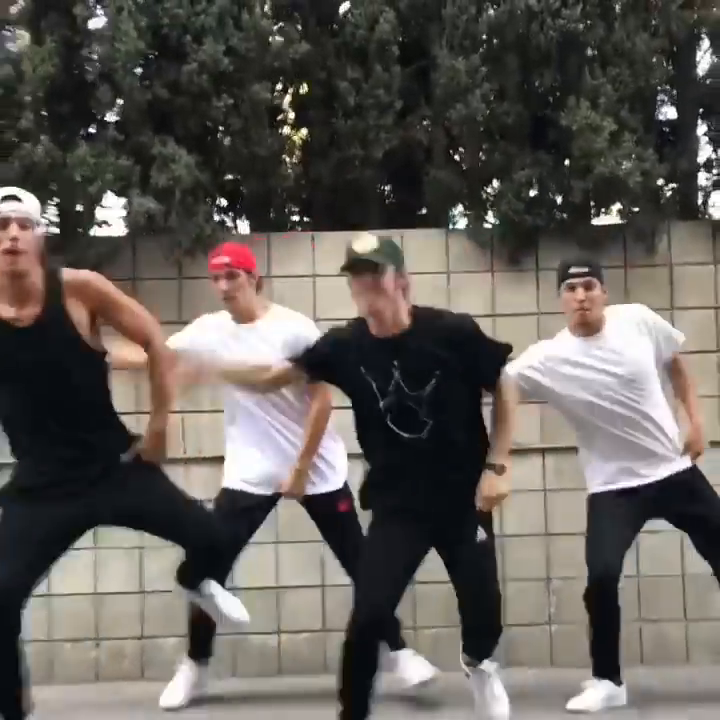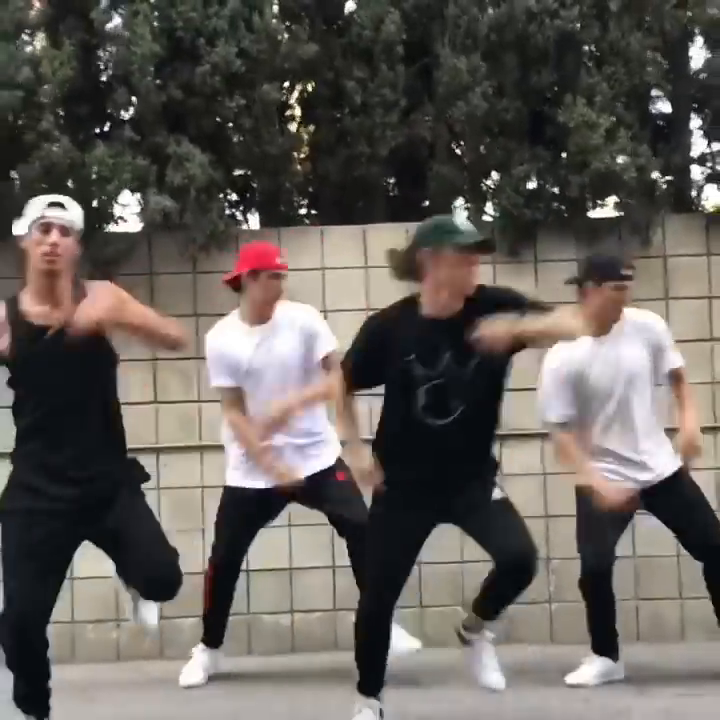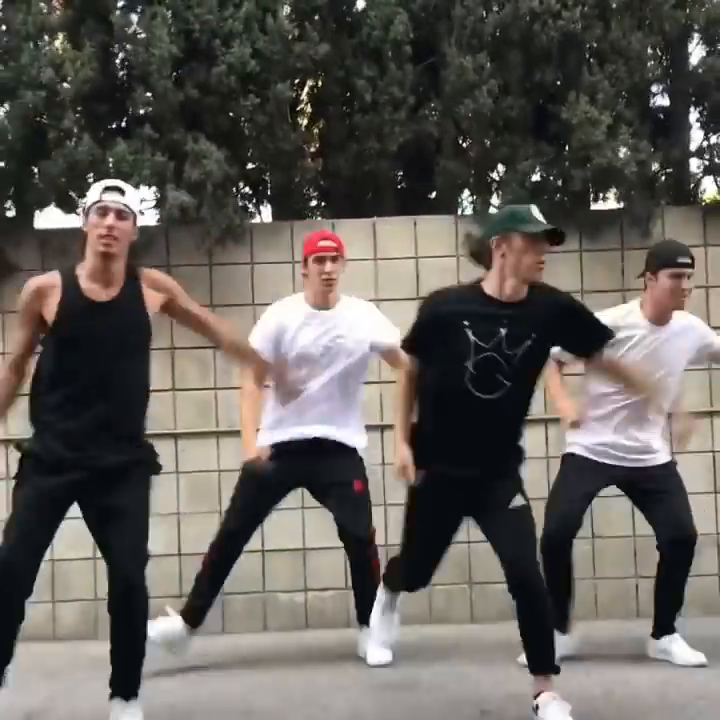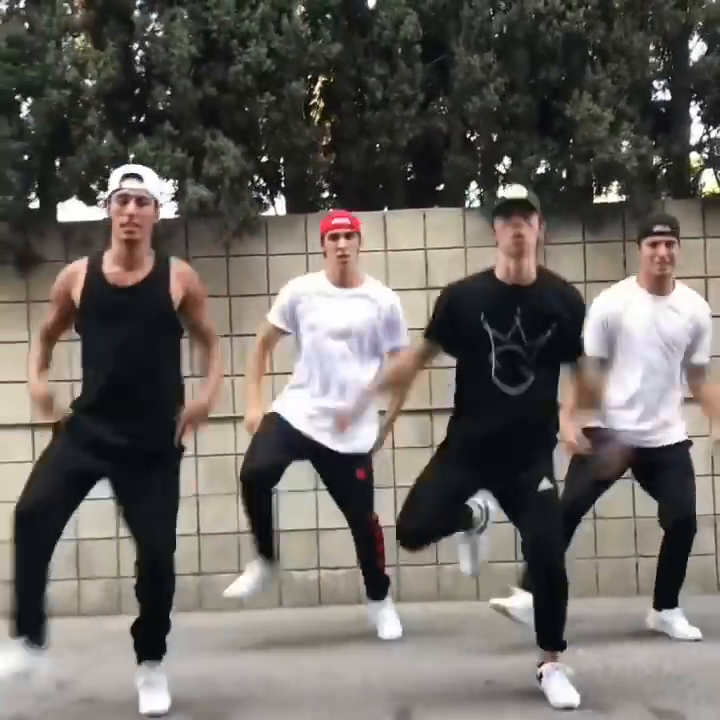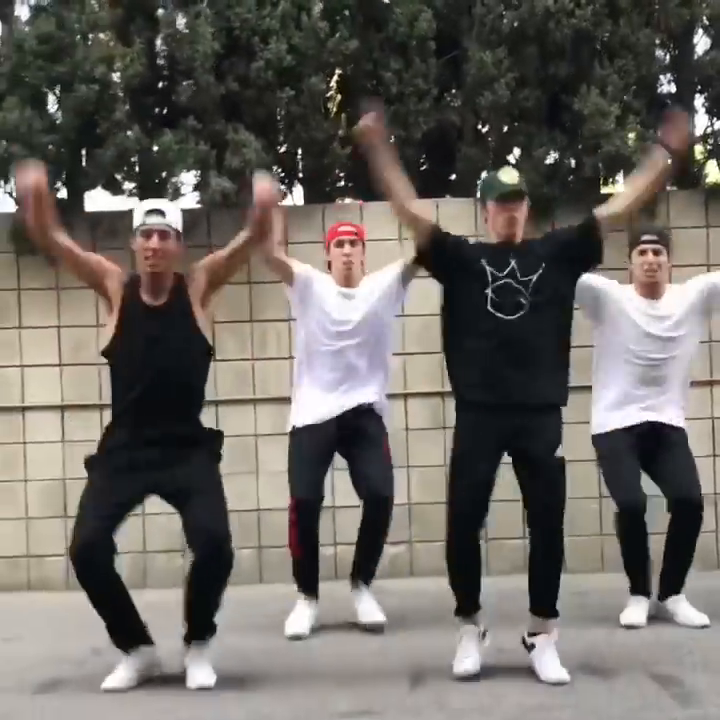
dt=0.2s
person 1, frame 1
left shoulder: (82, 288)
left elbow: (155, 343)
left wrist: (159, 425)
left hip: (113, 467)
left knee: (208, 533)
left ankle: (199, 581)
person 1, frame 2
left shoulder: (102, 296)
left elbow: (173, 336)
left wrist: (104, 318)
left hip: (107, 480)
left knee: (163, 578)
left ankle: (146, 586)
person 1, frame 3
left shoulder: (151, 287)
right shoulder: (46, 289)
left elbow: (211, 327)
left wrist: (262, 363)
left hip: (121, 461)
right hip: (52, 457)
left knee: (128, 580)
person 1, frame 4
left shoulder: (179, 277)
right shoulder: (77, 275)
left elbow: (211, 339)
right elbow: (49, 329)
left wrist: (208, 387)
left hip: (152, 442)
right hip: (86, 430)
left knee: (157, 554)
left ankle: (151, 665)
person 1, frame 5
left shoulder: (198, 286)
right shoulder: (114, 285)
left elbow: (246, 244)
right elbow: (53, 242)
left wrist: (263, 210)
right wrist: (36, 202)
left hip: (188, 451)
right hip: (124, 452)
left knee: (215, 547)
right knee: (88, 554)
left ankle: (198, 645)
right ankle: (135, 648)
person 2, frame 1
left shoulder: (455, 332)
right shoulder: (340, 344)
left elbow: (501, 391)
right elbow: (274, 376)
left wrist: (497, 466)
right wrist: (216, 368)
left hip: (459, 500)
right hip: (394, 504)
left knee: (482, 615)
right knee: (369, 616)
left ankle: (479, 663)
person 2, frame 2
left shoulder: (494, 306)
right shoulder: (386, 327)
left elbow: (570, 323)
right elbow: (345, 384)
left wrist: (517, 330)
right wrist: (357, 449)
left hip: (469, 475)
right hip: (402, 482)
left knee: (520, 560)
right knee: (378, 596)
left ankle: (477, 628)
person 2, frame 3
left shoulder: (556, 306)
right shoulder: (443, 306)
left elbow: (605, 358)
right elbow: (411, 370)
left wrist: (655, 394)
right wrist: (401, 441)
left hip: (499, 469)
right hip: (446, 466)
left knee: (526, 576)
right knee: (415, 571)
right ankle: (389, 593)
person 2, frame 4
left shoulder: (563, 298)
right shoulder: (461, 295)
left elbow: (578, 370)
right elbow: (422, 355)
right wrist: (364, 400)
left hip: (527, 453)
right hip: (467, 443)
left knee: (548, 559)
right knee: (412, 534)
left ankle: (551, 663)
right ankle: (463, 517)
person 2, frame 5
left shoulder: (556, 251)
right shoulder: (461, 257)
left elbow: (620, 206)
right elbow: (409, 212)
left wrist: (665, 152)
right wrist: (377, 148)
left hip: (540, 411)
right hip: (480, 410)
left knee: (548, 522)
right knee: (463, 522)
left ankle: (540, 631)
right ankle: (470, 626)
person 3, frame 1
left shoulder: (295, 328)
right shoulder: (206, 332)
left elbow: (321, 401)
right elbow: (152, 357)
left wrist: (303, 466)
right wrist: (114, 353)
left hip: (317, 469)
right hip: (249, 474)
left knee: (360, 559)
right knee: (211, 566)
left ankle: (398, 651)
right ankle: (195, 664)
person 3, frame 2
left shoulder: (302, 320)
right shoulder: (220, 338)
left elbow: (337, 377)
right elbow: (234, 414)
left wrist: (292, 404)
right wrist: (265, 457)
left hip: (316, 457)
right hip: (252, 468)
left knee: (361, 529)
right knee: (224, 558)
right ankle: (210, 647)
person 3, frame 3
left shoulder: (364, 316)
right shoulder: (281, 315)
left elbow: (404, 360)
right elbow: (252, 378)
right wrist: (250, 436)
left hip: (339, 445)
right hip: (282, 442)
left knee: (359, 536)
right knee: (234, 530)
left ankle: (367, 628)
right ankle: (187, 619)
person 3, frame 4
left shoulder: (384, 302)
right shoulder: (301, 292)
right elbow: (264, 345)
left wrist: (388, 421)
right wrist: (253, 401)
left hip: (350, 428)
right hip: (293, 415)
left knee: (360, 517)
right knee: (255, 475)
left ankle: (380, 599)
right ankle: (263, 559)
person 3, frame 5
left shoulder: (384, 286)
right shoulder: (310, 284)
right elbow: (273, 256)
right wrist: (266, 217)
left hip: (363, 412)
right hip: (311, 415)
left knee: (379, 498)
right knee: (304, 501)
left ankle: (361, 585)
right ankle: (307, 596)
person 4, frame 1
left shoulder: (639, 320)
right shoulder: (547, 358)
left elbow: (675, 363)
left hip: (674, 471)
right hip: (615, 483)
right knee: (602, 580)
right ankle: (608, 682)
person 4, frame 2
left shoulder: (645, 326)
right shoulder: (564, 359)
left elbow: (677, 376)
right elbow: (561, 435)
right wrist: (598, 482)
left hip: (661, 469)
right hip: (603, 478)
right knee: (594, 568)
right ankle: (604, 657)
person 4, frame 3
right shoulder: (608, 324)
right elbow: (552, 362)
right wrist: (563, 404)
left hip: (650, 455)
right hip: (590, 451)
left knee: (679, 540)
right knee: (556, 536)
left ankle: (664, 636)
right ankle: (557, 631)
person 4, frame 4
right shoulder: (611, 302)
right elbow: (587, 367)
left hip: (666, 436)
right hip: (608, 428)
left knee: (682, 520)
right knee: (569, 507)
left ankle: (666, 609)
right ankle: (530, 593)
person 4, frame 5
left shoulder: (694, 296)
right shoulder: (608, 296)
left hip: (666, 424)
right hip: (615, 424)
left knee: (689, 501)
right knee: (630, 503)
left ankle: (671, 594)
right ankle: (639, 594)
